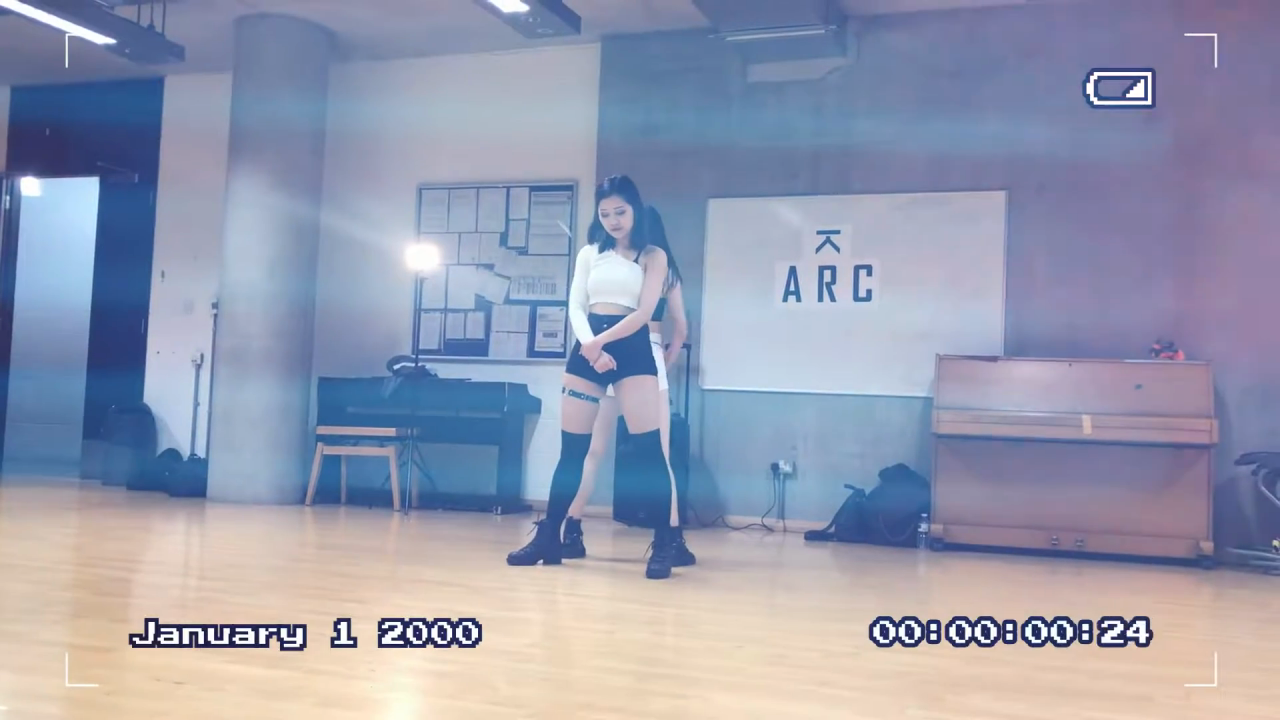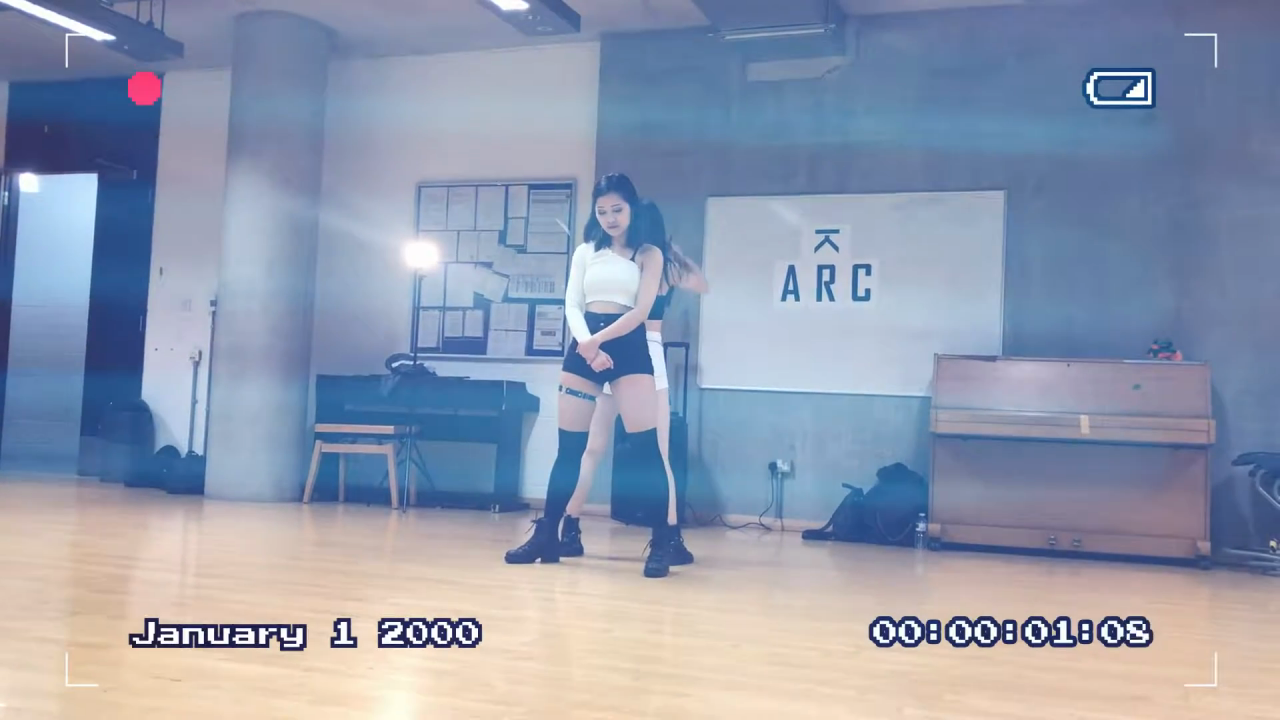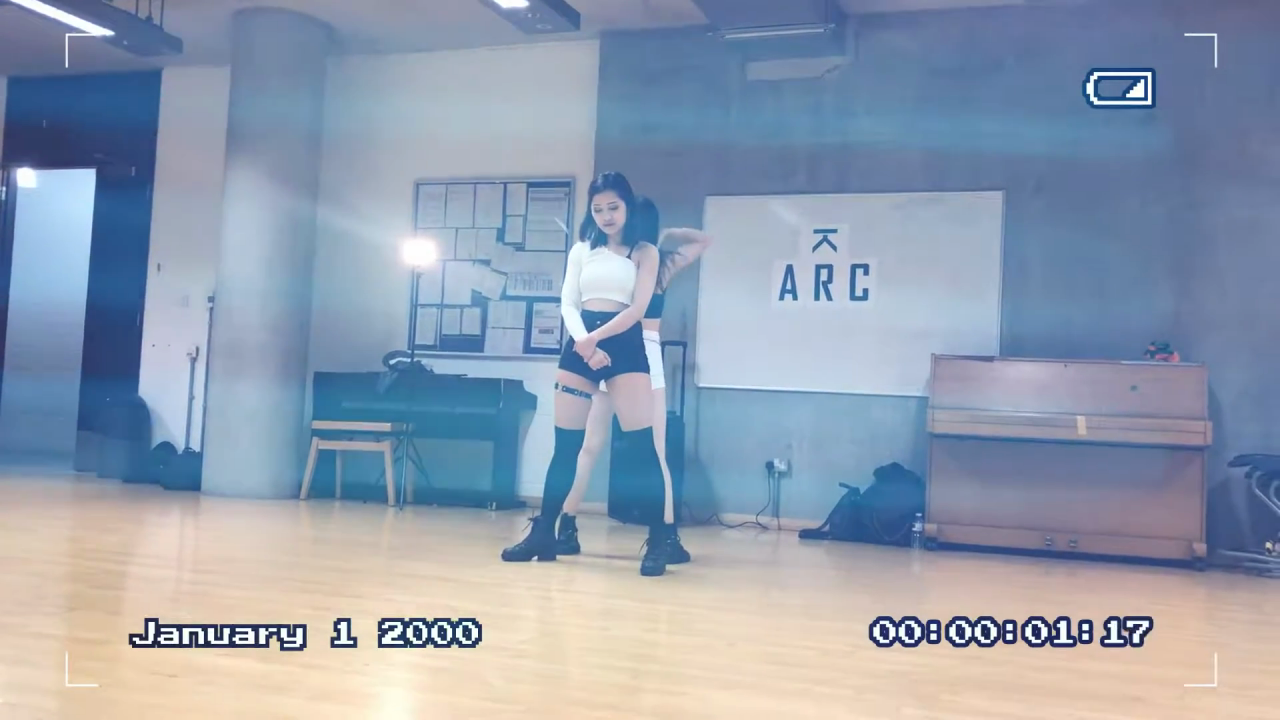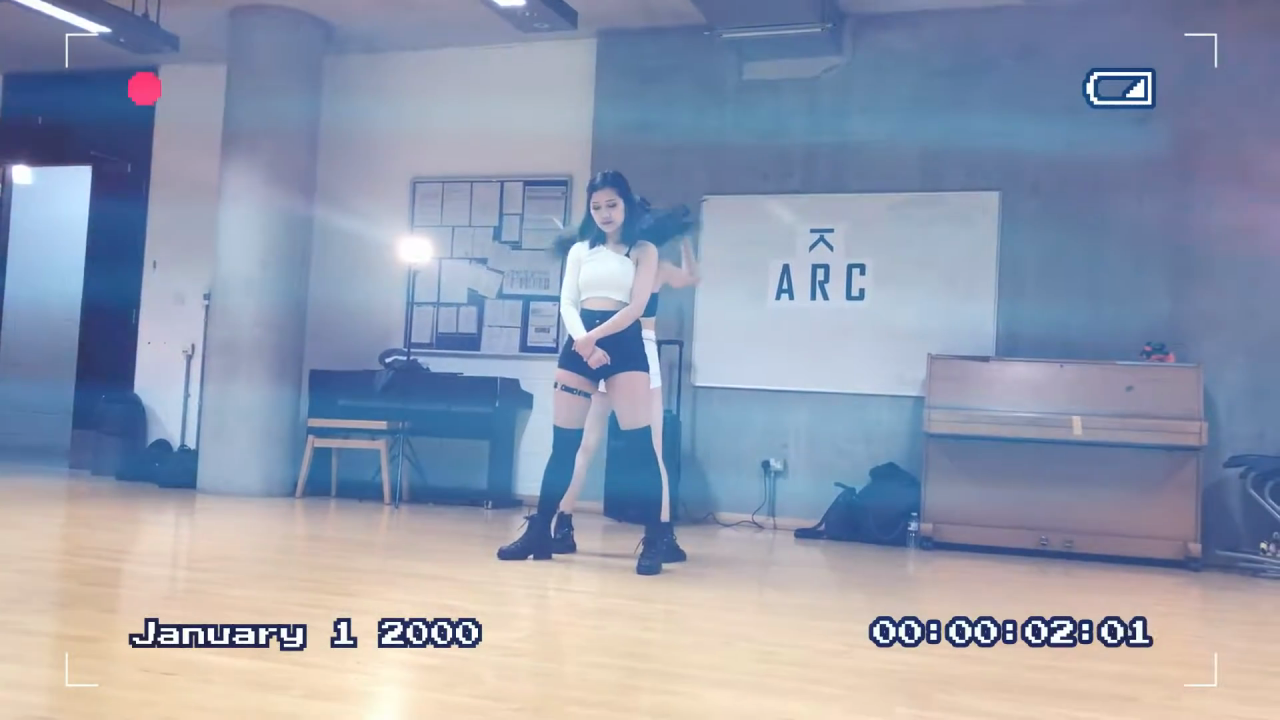
dt=0.3s
person 1, frame 1
left shoulder: (653, 256)
right shoulder: (589, 254)
left elbow: (644, 312)
right elbow: (575, 307)
left wrist: (603, 340)
right wrist: (590, 345)
left hip: (632, 348)
right hip: (587, 347)
left knee: (648, 448)
right knee: (572, 448)
left ankle: (663, 545)
right ankle: (548, 537)
person 1, frame 2
left shoulder: (649, 255)
right shoulder: (585, 252)
left elbow: (641, 310)
right elbow: (571, 305)
left wrist: (600, 340)
right wrist: (586, 343)
left hip: (629, 347)
right hip: (584, 345)
left knee: (645, 447)
right knee: (569, 446)
left ankle: (661, 543)
right ankle: (547, 535)
person 1, frame 3
left shoulder: (645, 252)
right shoulder: (580, 250)
left elbow: (637, 308)
right elbow: (567, 304)
left wrist: (596, 338)
right wrist: (583, 341)
left hip: (625, 344)
right hip: (580, 343)
left knee: (640, 445)
right knee: (565, 444)
left ankle: (658, 542)
right ankle: (543, 533)
person 1, frame 4
left shoulder: (644, 250)
right shoulder: (579, 250)
left elbow: (635, 307)
right elbow: (567, 303)
left wrist: (596, 336)
right wrist: (582, 340)
left hip: (624, 343)
right hip: (579, 343)
left knee: (638, 444)
right knee: (563, 443)
left ankle: (655, 540)
right ankle: (539, 531)
person 2, frame 1
right shoulder: (667, 272)
right elbow: (680, 329)
right wrist: (668, 360)
right hip: (650, 359)
left knee: (594, 452)
right knee: (658, 456)
left ankle: (571, 534)
right ankle: (672, 540)
person 2, frame 2
right shoulder: (668, 267)
right elbow: (702, 285)
right wrist: (677, 253)
right hip: (650, 357)
left knee: (592, 450)
right knee: (658, 454)
left ankle: (570, 532)
right ankle: (671, 539)
person 2, frame 3
right shoulder: (665, 263)
right elbow: (704, 240)
right wrist: (670, 232)
right hip: (646, 358)
left knee: (589, 448)
right knee: (655, 453)
left ankle: (566, 529)
right ankle: (667, 537)
person 2, frame 4
right shoulder: (658, 267)
right elbow: (691, 277)
right wrist: (684, 239)
right hip: (642, 355)
left knee: (586, 447)
right knee: (652, 454)
left ankle: (562, 529)
right ankle: (663, 538)
